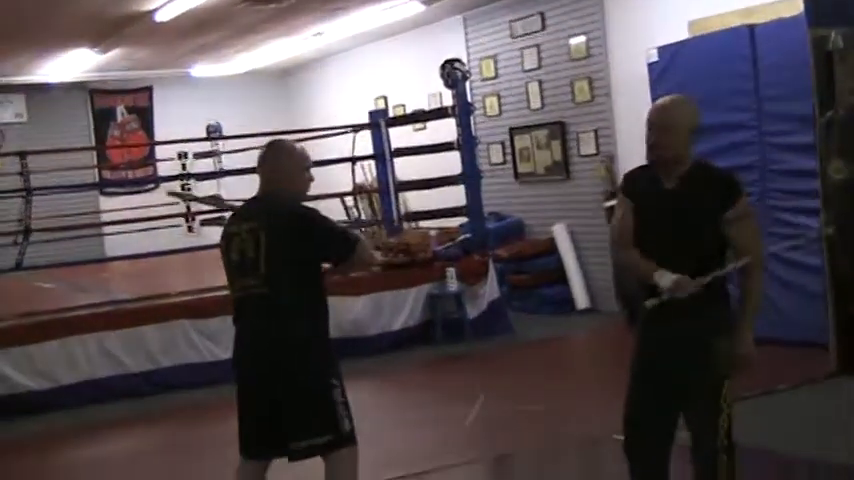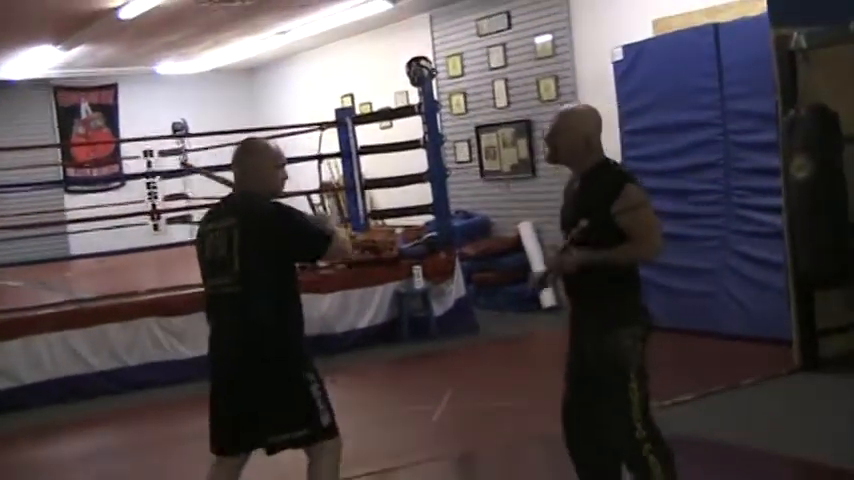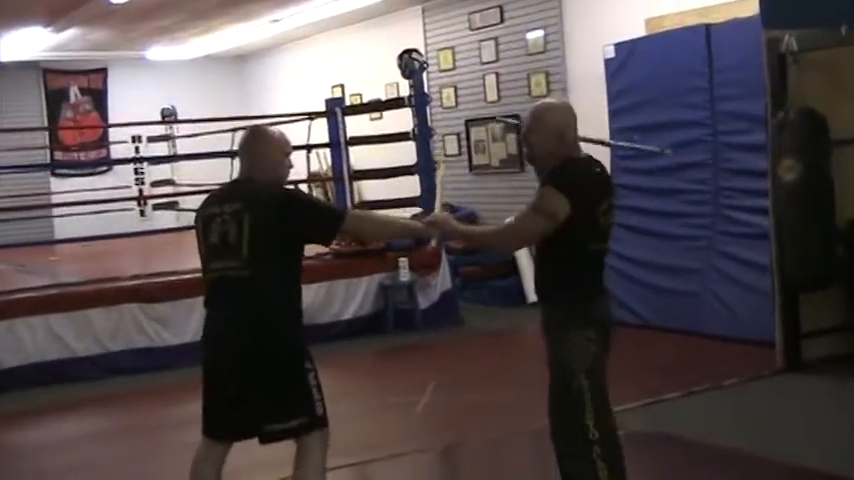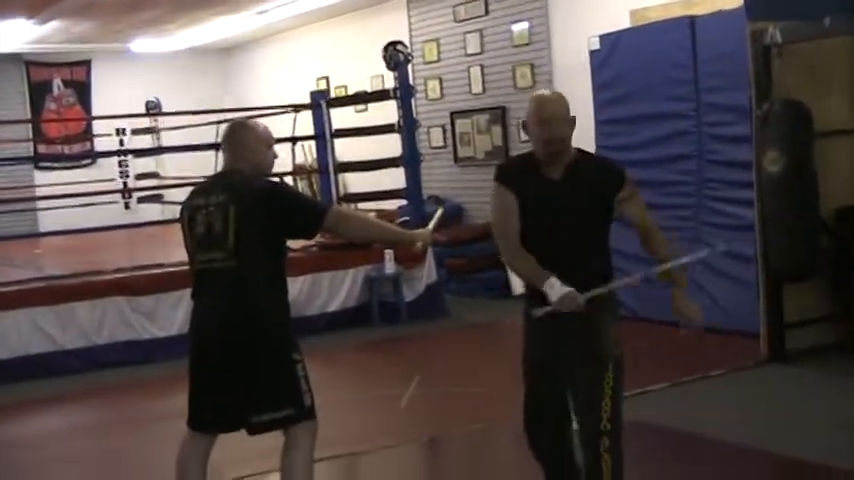
dt=1s
person 1, frame 1
left shoulder: (721, 187)
right shoulder: (635, 184)
left elbow: (751, 260)
right elbow: (622, 247)
left wrist: (744, 329)
right wrist: (660, 276)
left hip: (707, 326)
right hip: (654, 324)
left knee: (710, 435)
right knee: (642, 428)
person 1, frame 2
left shoulder: (616, 184)
right shoulder: (576, 184)
left elbow: (649, 245)
left wrist: (584, 259)
right wrist: (562, 262)
left hip: (619, 319)
right hip: (585, 316)
left knee: (628, 424)
right knee: (579, 417)
person 1, frame 3
left shoulder: (562, 183)
right shoulder: (591, 171)
left elbow: (512, 238)
left wrist: (453, 228)
right wrist: (541, 162)
left hip: (575, 316)
right hip: (582, 308)
left knee: (588, 422)
right knee: (568, 415)
person 1, frame 4
left shoulder: (603, 174)
right shoulder: (511, 176)
left elbow: (648, 231)
right elbow: (508, 244)
left wrist: (679, 290)
right wrist: (551, 286)
left hip: (593, 312)
right hip: (542, 311)
left knee: (598, 423)
right knee: (540, 418)
person 2, frame 1
left shoulder: (234, 225)
right shoulder: (298, 218)
right elbow: (364, 257)
right wrist: (339, 243)
left hip: (252, 353)
right hip: (300, 353)
right knee: (340, 452)
person 2, frame 2
left shoulder: (210, 223)
right shoulder: (273, 216)
right elbow: (341, 250)
right wrist: (328, 227)
left hip: (228, 350)
right hip: (274, 351)
right knee: (324, 445)
person 2, frame 3
left shoulder: (209, 207)
right shoulder: (281, 202)
right elbow: (359, 225)
right wrist: (423, 228)
left hip: (222, 335)
right hip: (272, 336)
left knee: (215, 439)
right knee: (312, 436)
person 2, frame 4
left shoulder: (194, 200)
right shoulder: (265, 194)
right elbow: (342, 221)
right wrist: (409, 235)
left hip: (209, 326)
right hip: (259, 327)
left knee: (200, 431)
right knee: (300, 426)
